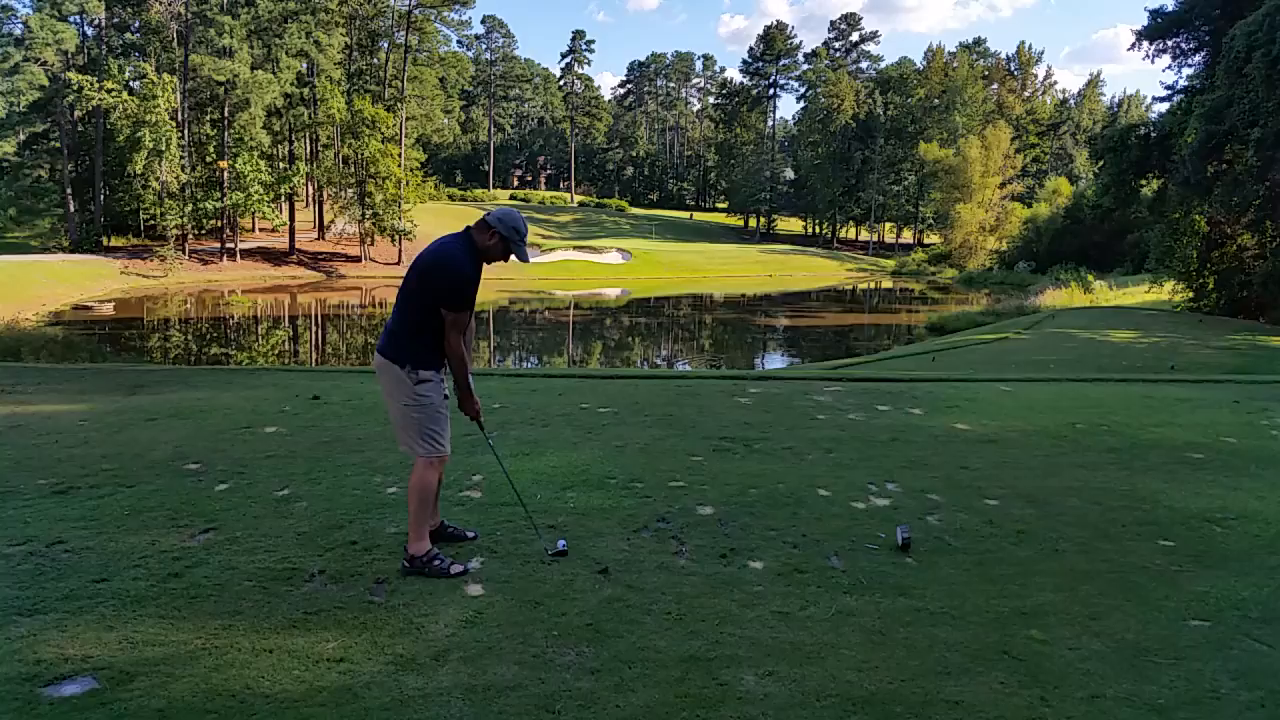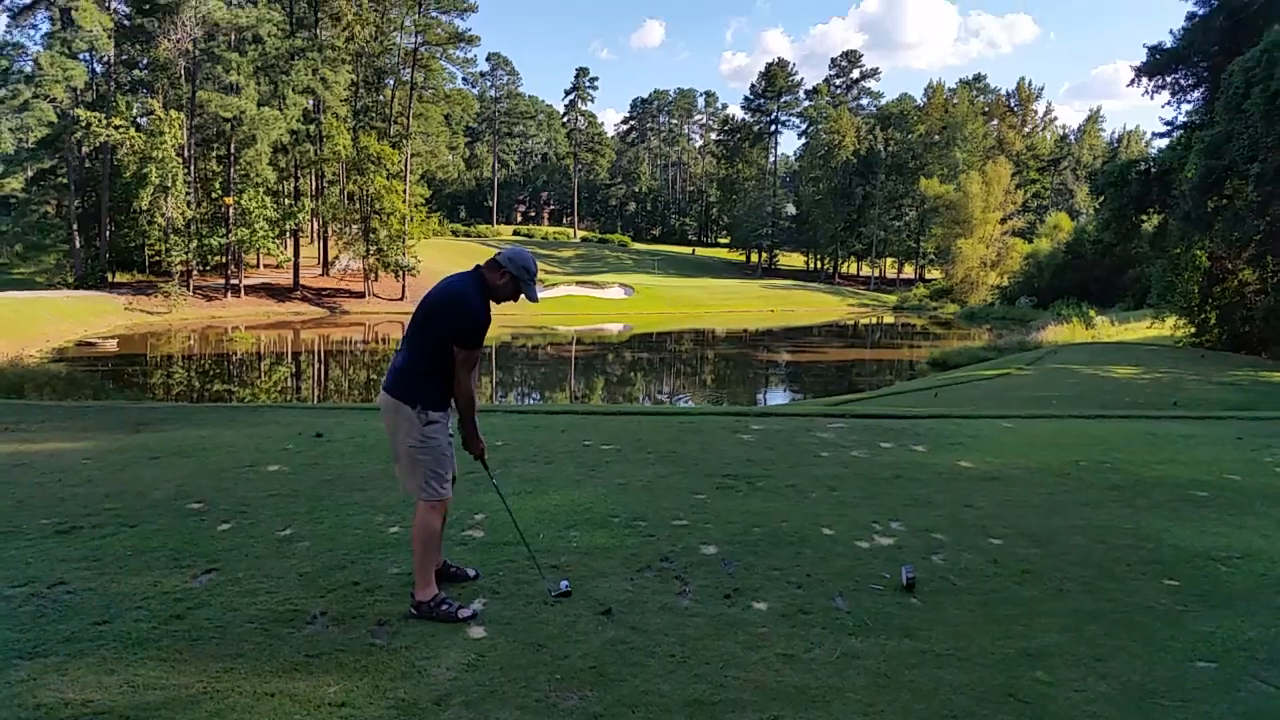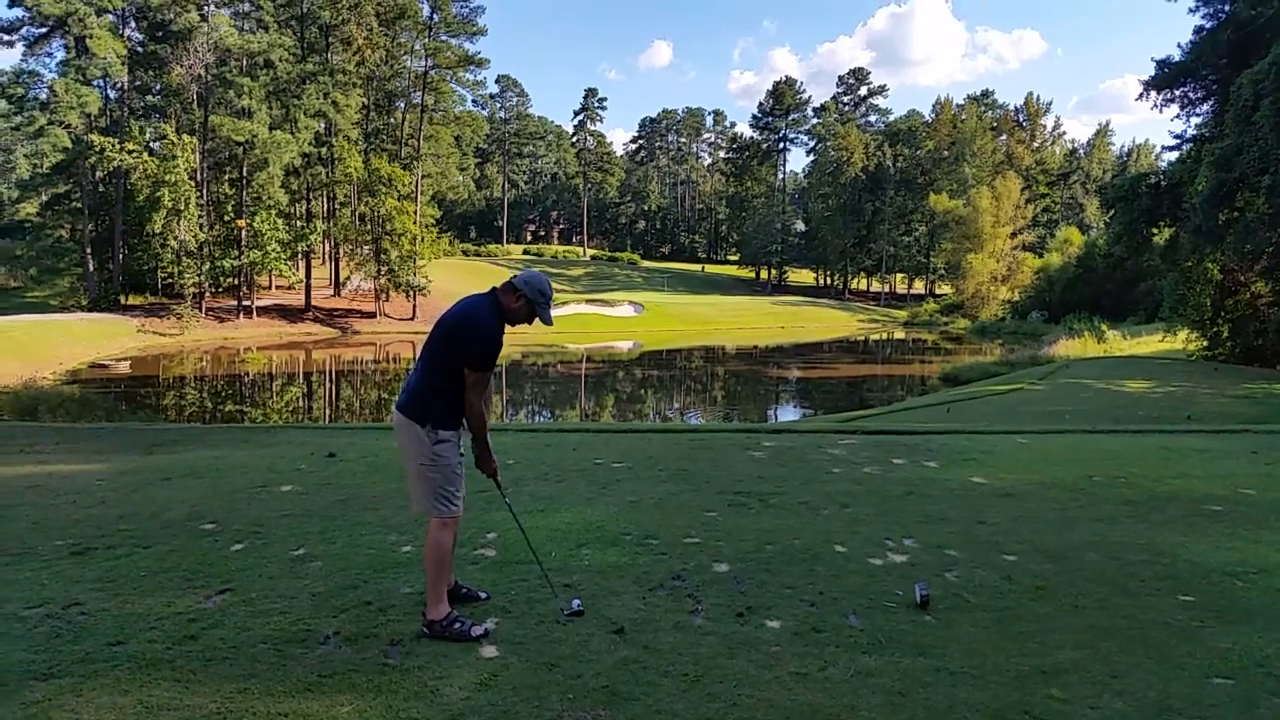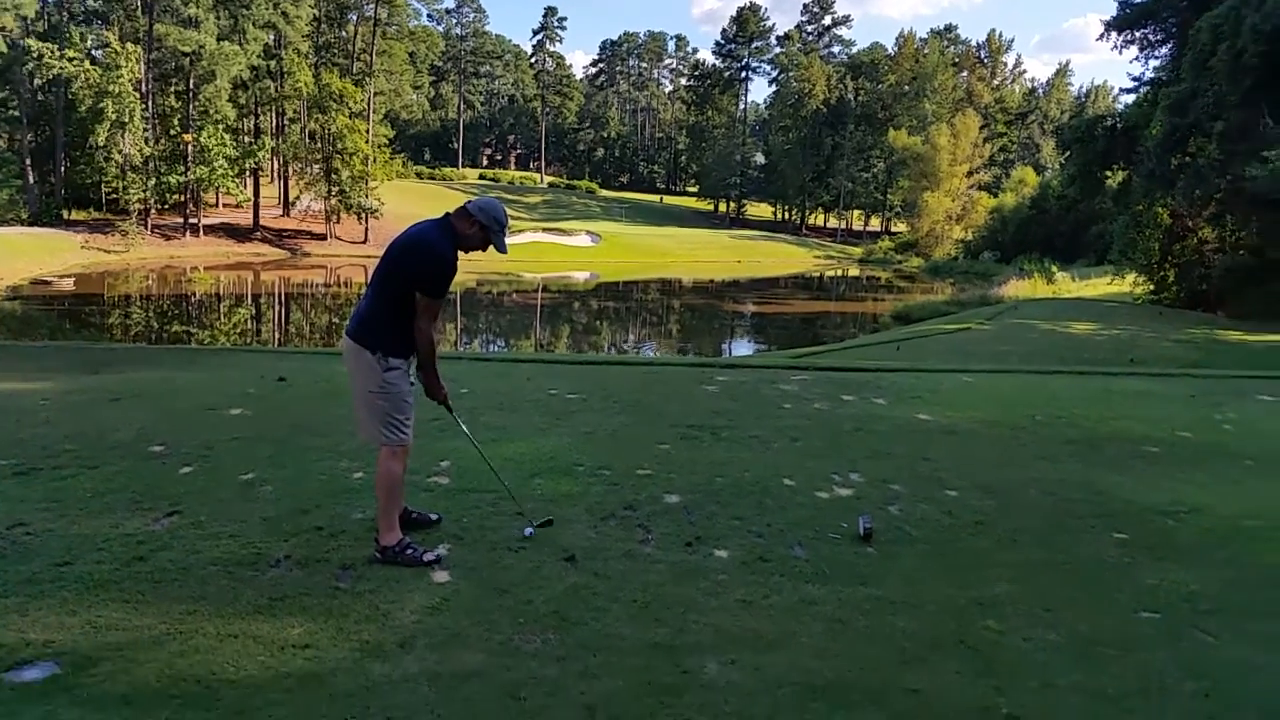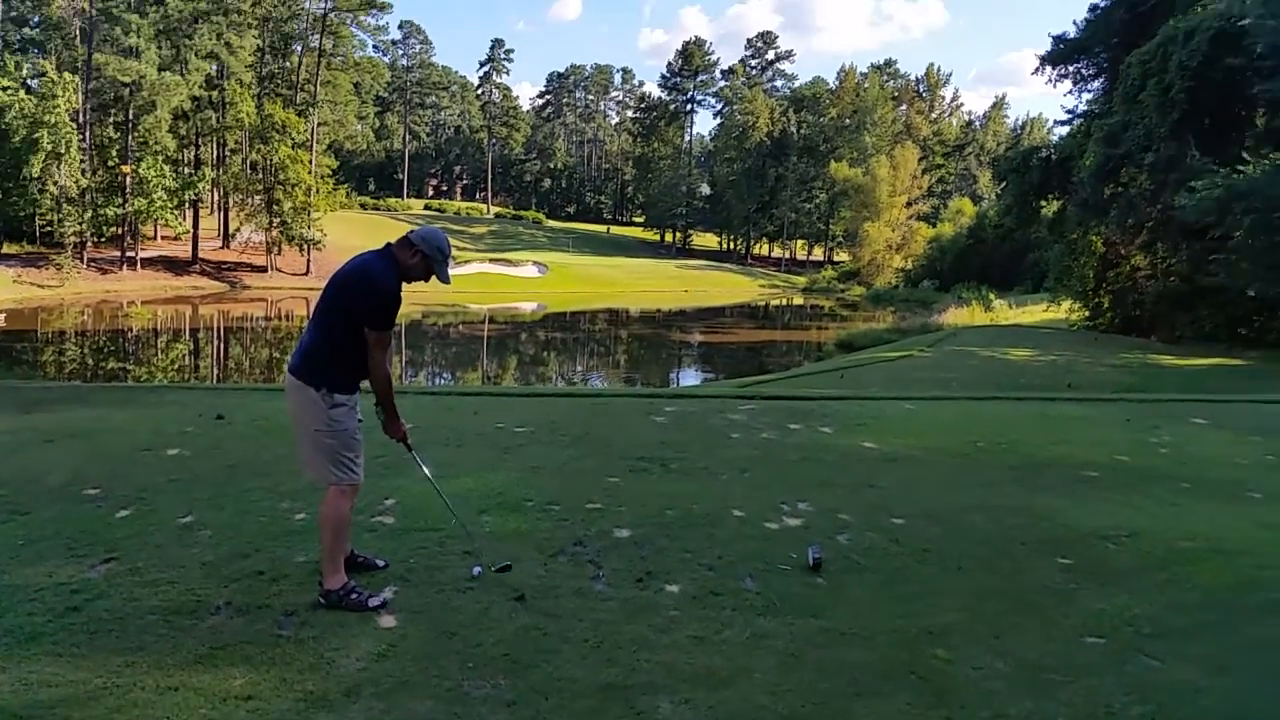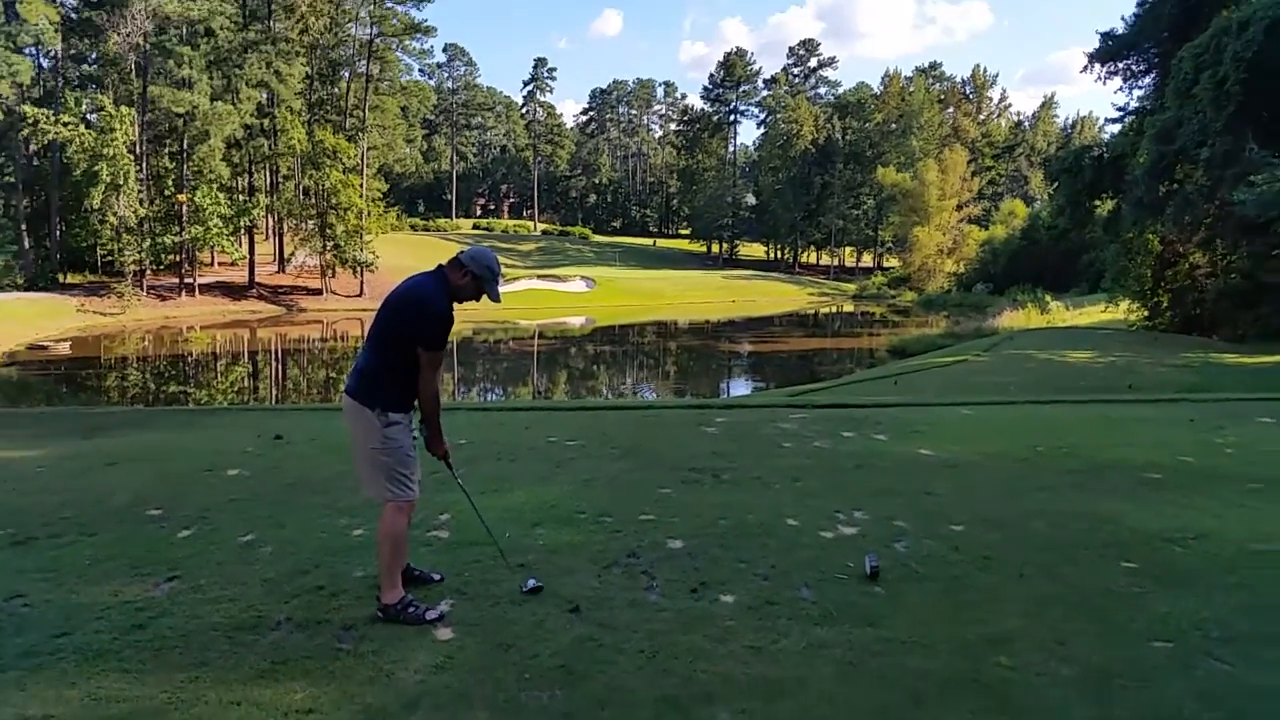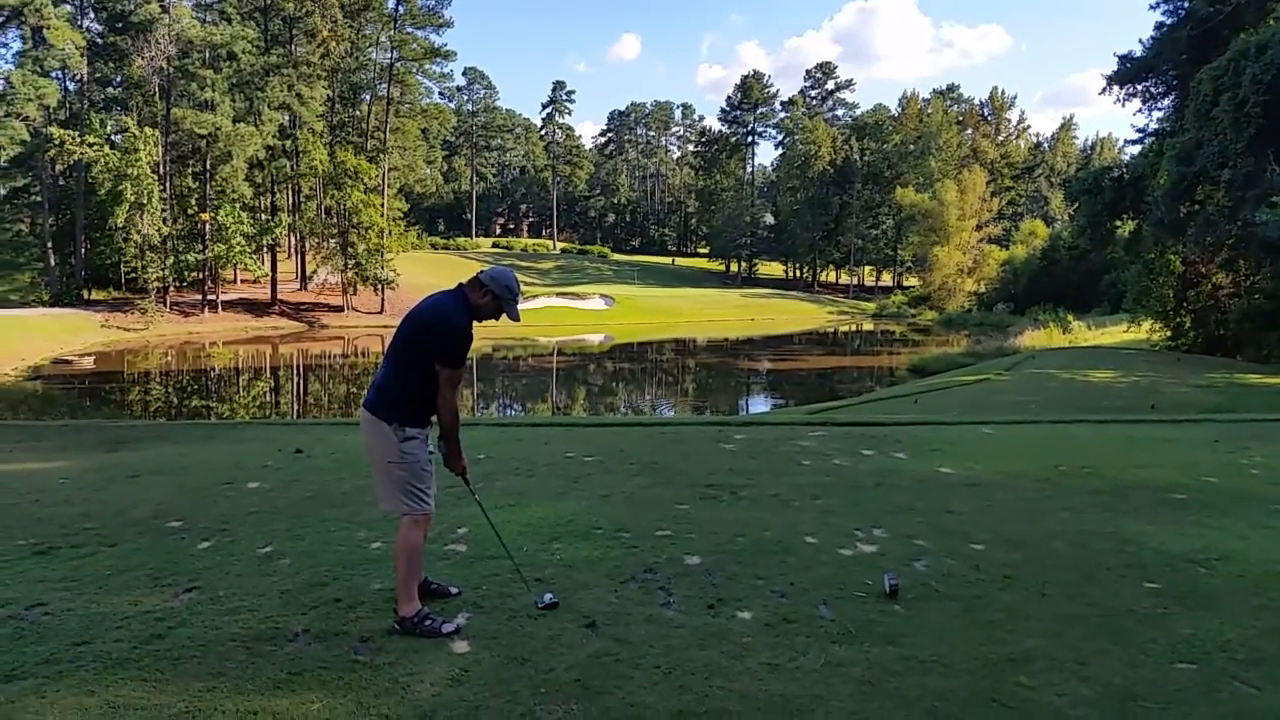
dt=0.4s
person 1, frame 1
left shoulder: (461, 252)
right shoulder: (457, 264)
left elbow: (464, 323)
right elbow: (453, 337)
left wrist: (467, 377)
right wrist: (466, 394)
left hip: (418, 360)
right hip: (408, 364)
left knee: (434, 450)
right knee: (431, 455)
left ankle: (431, 524)
right ankle: (418, 550)
person 1, frame 2
left shoulder: (465, 288)
right shoulder: (470, 304)
left elbow: (465, 368)
right elbow: (462, 375)
left wrist: (467, 425)
right wrist: (471, 433)
left hip: (418, 397)
right hip: (415, 403)
left knee: (442, 485)
right knee: (432, 498)
left ankle: (435, 563)
right ankle: (425, 595)
person 1, frame 3
left shoulder: (480, 309)
right shoulder: (484, 326)
left elbow: (480, 387)
right elbow: (473, 396)
left wrist: (483, 439)
right wrist: (484, 452)
left hip: (429, 416)
right hip: (427, 422)
left knee: (449, 509)
right knee: (445, 516)
left ankle: (445, 583)
right ankle: (437, 613)
person 1, frame 4
left shoulder: (433, 234)
right shoulder: (438, 251)
right elbow: (423, 323)
left wrist: (426, 370)
right wrist: (431, 378)
left hip: (378, 343)
right hip: (378, 350)
left knee: (399, 437)
right knee: (395, 444)
left ankle: (396, 510)
right ankle: (389, 539)
person 1, frame 5
left shoulder: (375, 266)
right shoulder: (382, 282)
right elbow: (377, 356)
left wrist: (383, 406)
right wrist: (391, 416)
left hip: (326, 379)
right hip: (322, 386)
left knee: (347, 476)
right knee: (343, 483)
left ankle: (342, 553)
right ankle: (334, 582)
person 1, frame 6
left shoulder: (426, 287)
right shoulder: (434, 304)
right elbow: (427, 378)
left wrist: (428, 428)
right wrist: (435, 435)
left hip: (382, 399)
right hip: (378, 406)
left knee: (405, 492)
right knee: (399, 499)
left ankle: (399, 566)
right ankle: (392, 598)
person 1, frame 7
left shoulder: (446, 305)
right shoulder: (454, 322)
right elbow: (446, 395)
left wrist: (446, 444)
right wrist: (454, 452)
left hip: (398, 414)
right hip: (395, 421)
left knee: (420, 507)
right knee: (416, 513)
left ankle: (415, 581)
right ankle: (408, 610)
